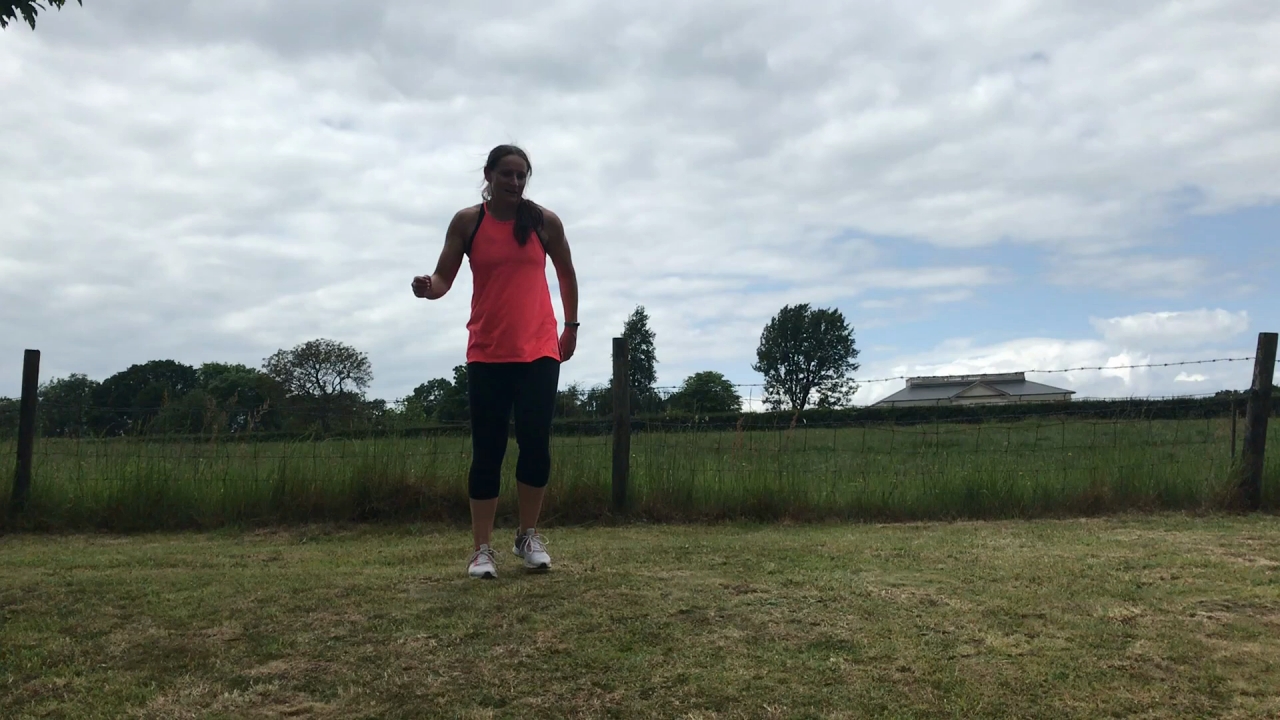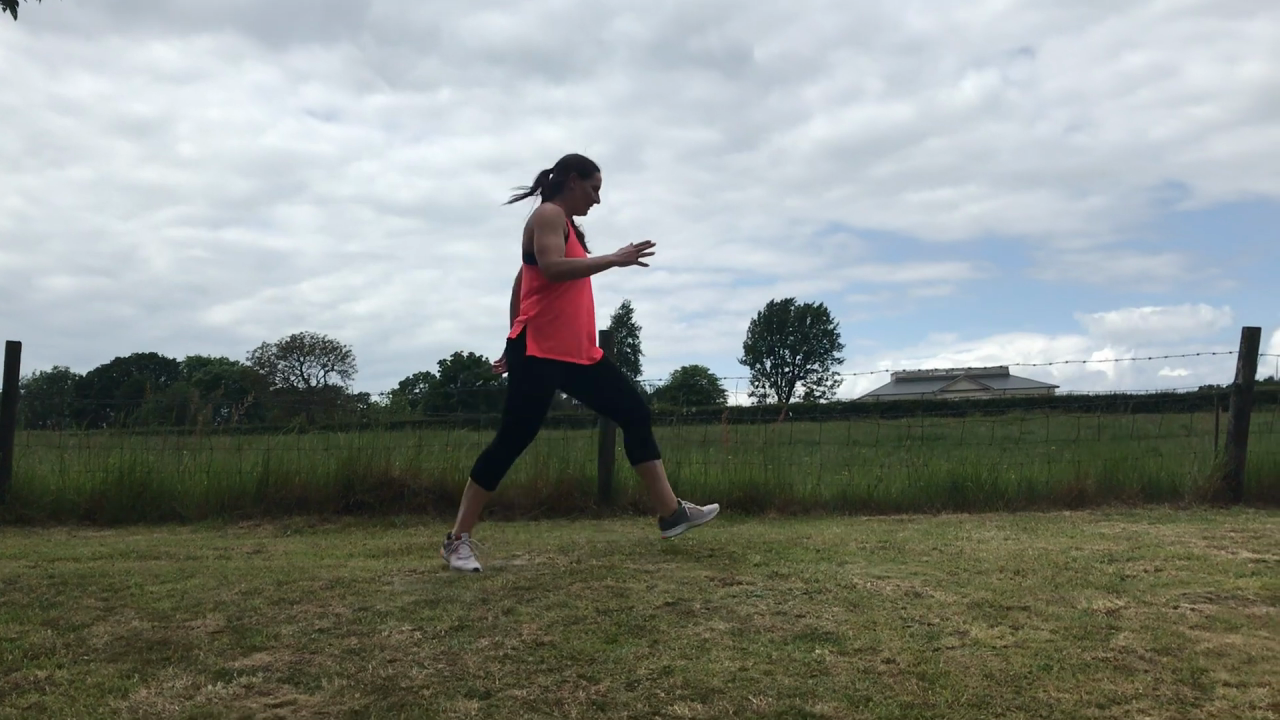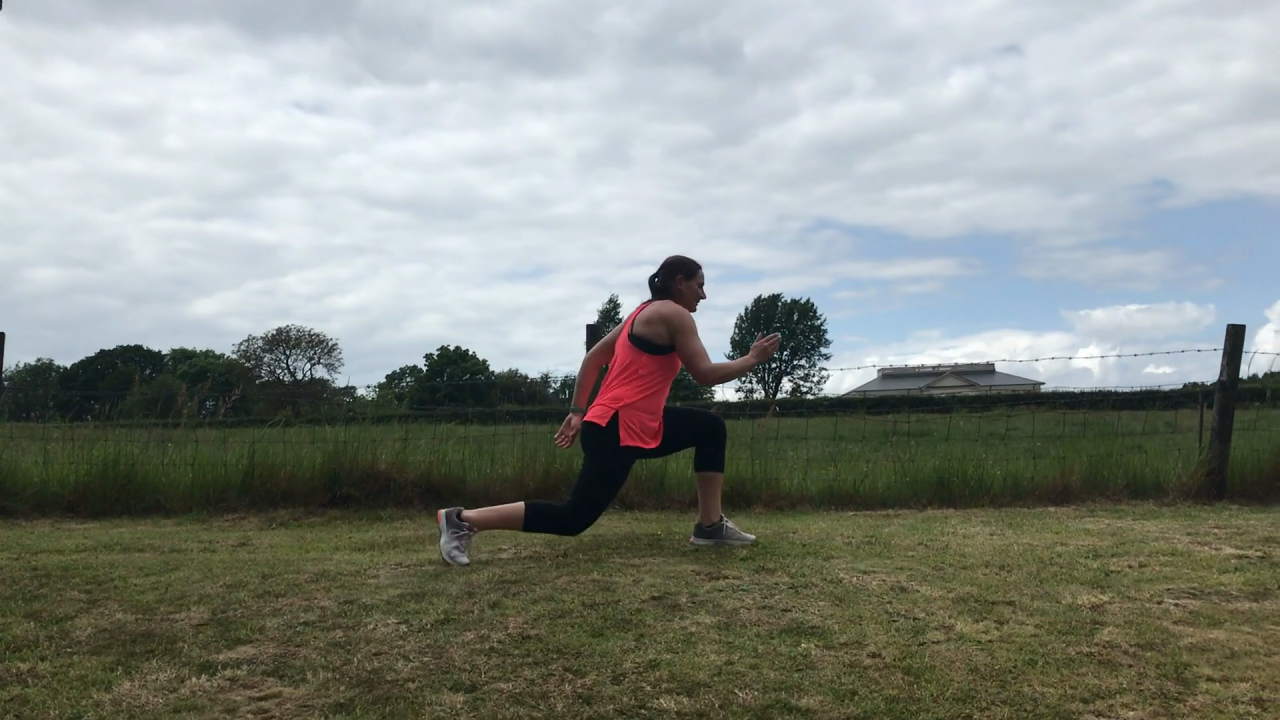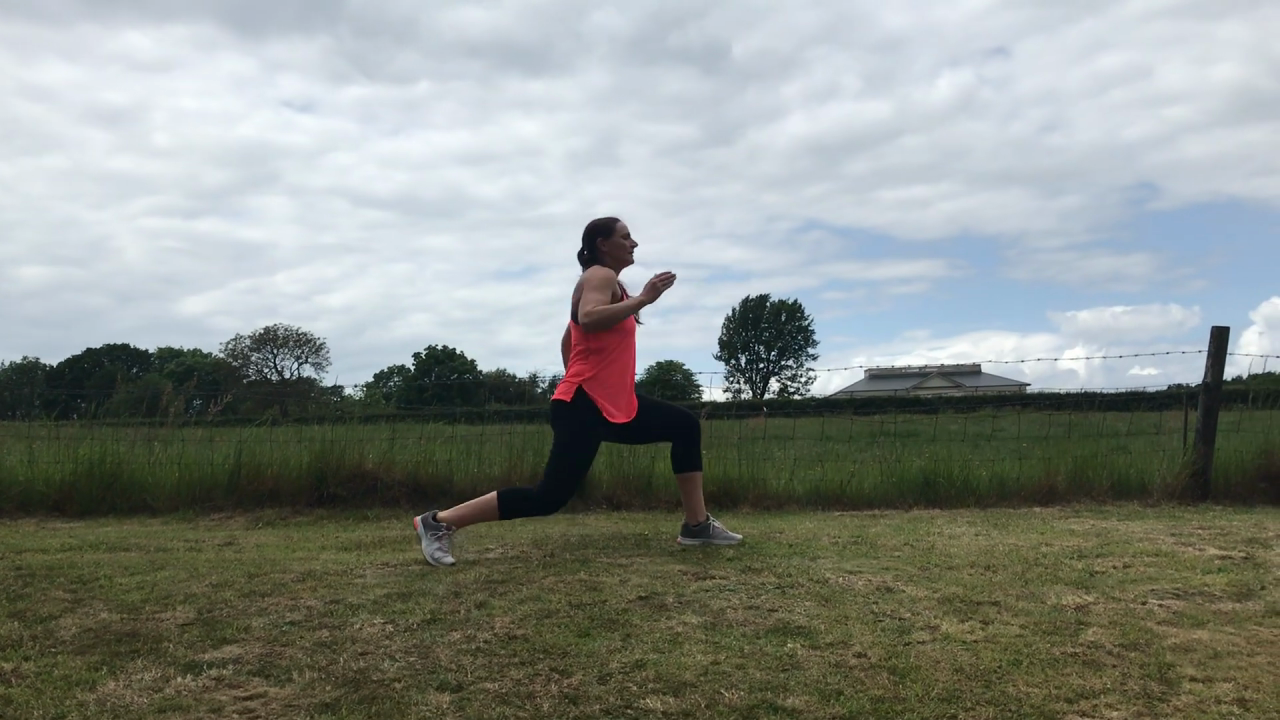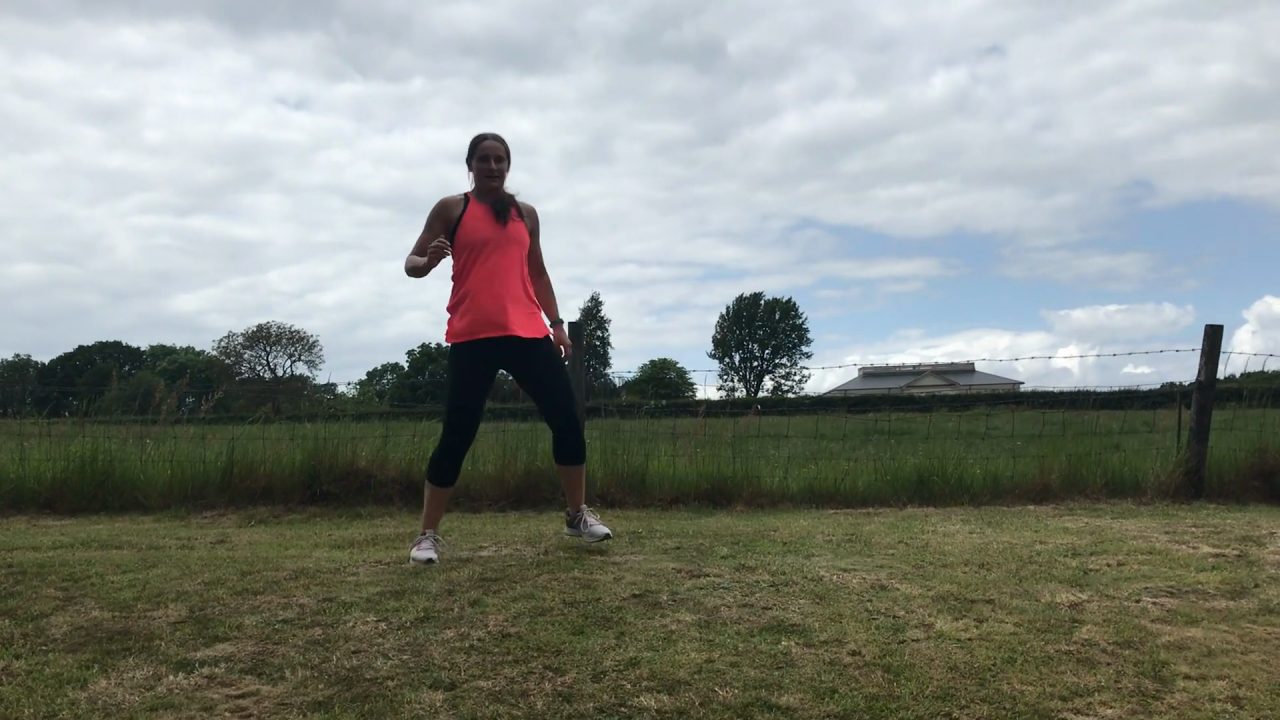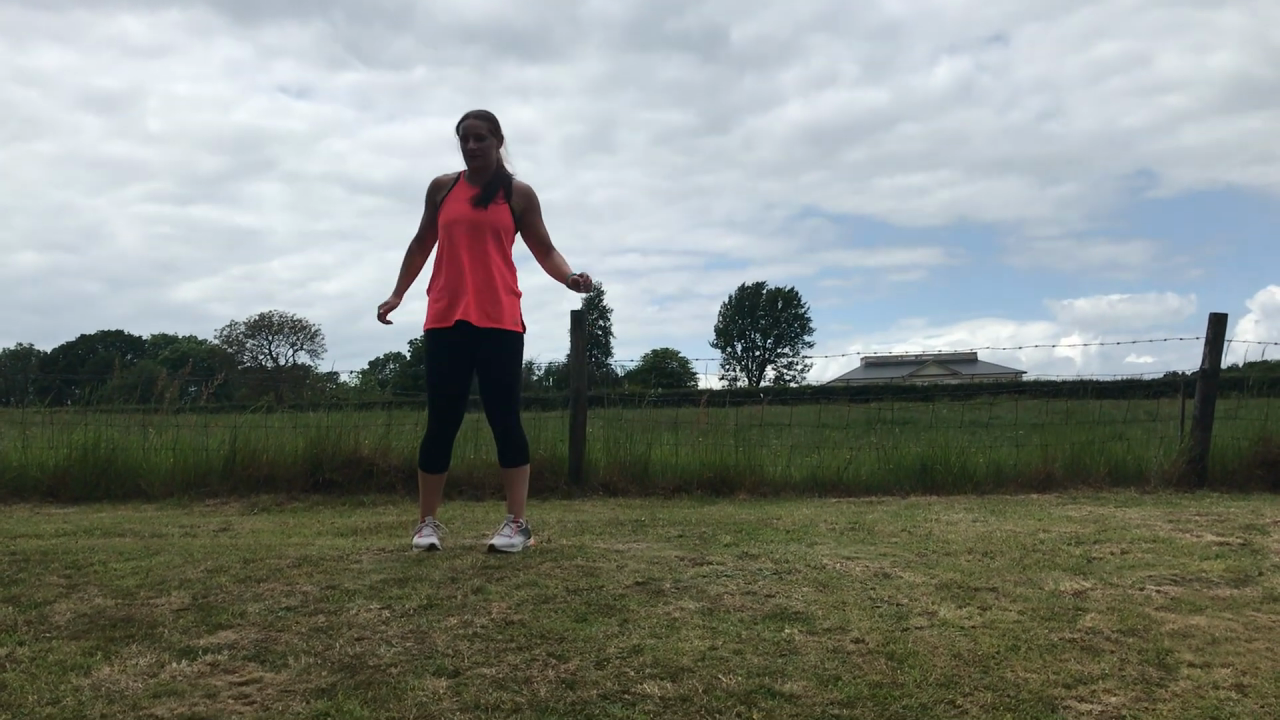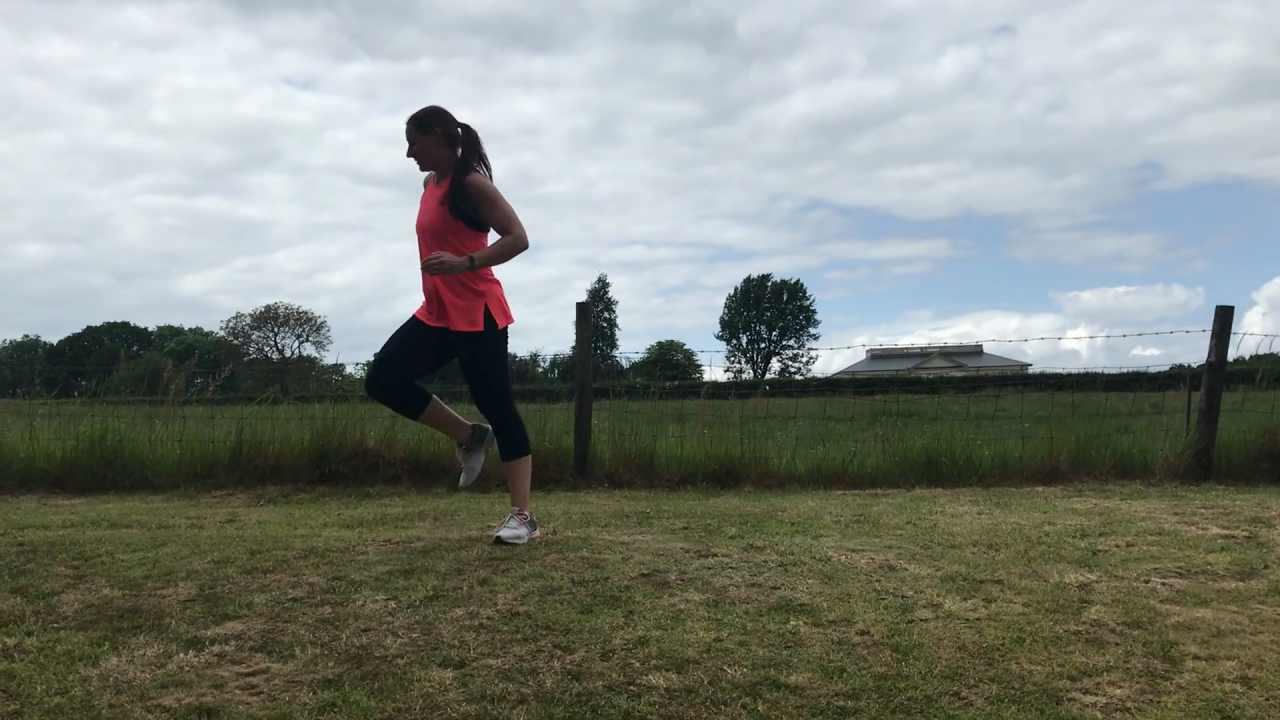
dt=0.4s
person 1, frame 1
left shoulder: (545, 222)
right shoulder: (468, 220)
left elbow: (566, 274)
right elbow: (443, 280)
left wrist: (571, 327)
right wrist: (428, 287)
left hip: (538, 352)
right hip: (488, 353)
left knee: (534, 441)
right knee: (488, 448)
left ankle: (530, 534)
right ankle: (481, 547)
person 1, frame 2
left shoulder: (565, 225)
right shoulder: (546, 215)
left elbow: (526, 281)
right elbow: (559, 269)
left wrist: (512, 342)
right wrist: (614, 259)
left hip: (580, 352)
right hip: (539, 350)
left knee: (636, 414)
right knee: (511, 442)
left ankle: (671, 512)
right ankle: (459, 538)
person 1, frame 3
left shoulder: (644, 313)
right shoulder: (675, 316)
left elbow: (592, 359)
right elbow: (704, 374)
left wrist: (577, 413)
right wrist: (753, 359)
left hip: (636, 425)
right hip: (618, 430)
left knee: (712, 429)
right knee: (573, 518)
left ankle: (710, 524)
right ankle: (462, 520)
person 1, frame 4
left shoulder: (605, 282)
right shoulder: (599, 278)
left elbow: (570, 341)
right elbow: (589, 320)
right wrist: (643, 299)
left hip: (615, 401)
right hip: (583, 405)
left knee: (686, 424)
right knee: (551, 497)
left ankle: (696, 524)
right ankle: (438, 524)
person 1, frame 5
left shoulder: (526, 213)
right shoulder: (452, 208)
right elbow: (414, 261)
left wrist: (557, 323)
right wrist: (428, 260)
left hip: (529, 333)
right hip: (471, 335)
left knee: (566, 417)
right knee: (457, 433)
left ankle: (578, 513)
right ankle: (428, 535)
person 1, frame 6
left shoulder: (518, 193)
right shoulder: (441, 188)
left elbow: (544, 250)
right elbow: (422, 245)
left wrist: (568, 276)
right wrist: (397, 295)
left hip: (499, 319)
right hip: (445, 320)
left knee: (504, 417)
right knee: (442, 420)
left ankle: (517, 522)
right ankle: (427, 521)
person 1, frame 7
left shoulder: (473, 184)
right shoulder: (432, 183)
left elbow: (518, 238)
left wrist: (465, 264)
left hip: (480, 317)
right hip: (437, 314)
left knee: (497, 408)
right knee: (383, 379)
left ankle: (522, 515)
right ankle: (469, 437)
